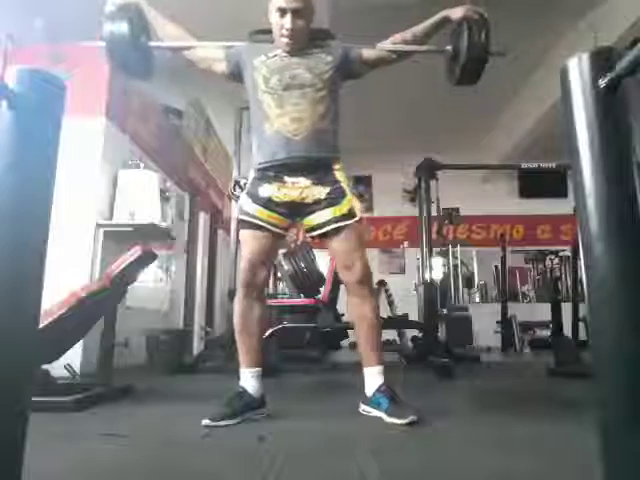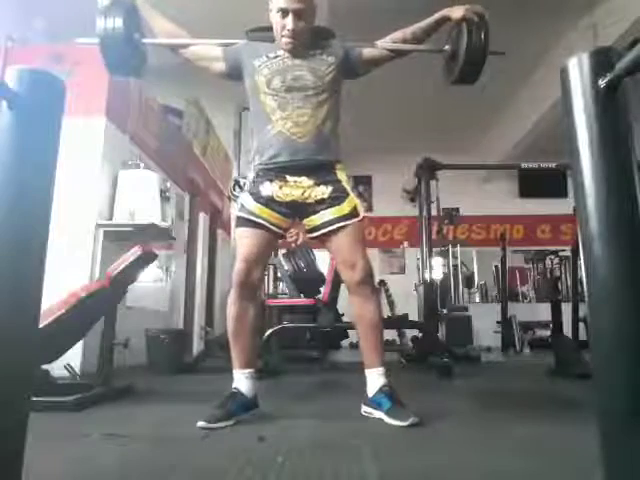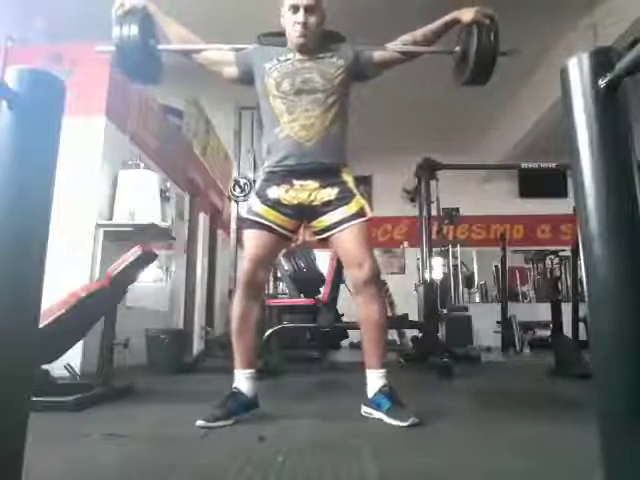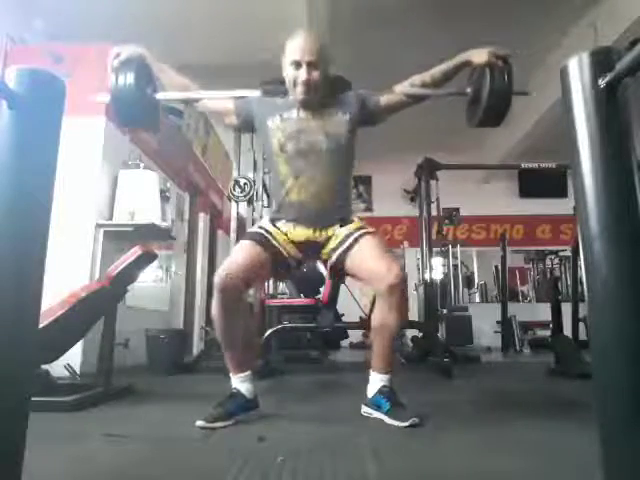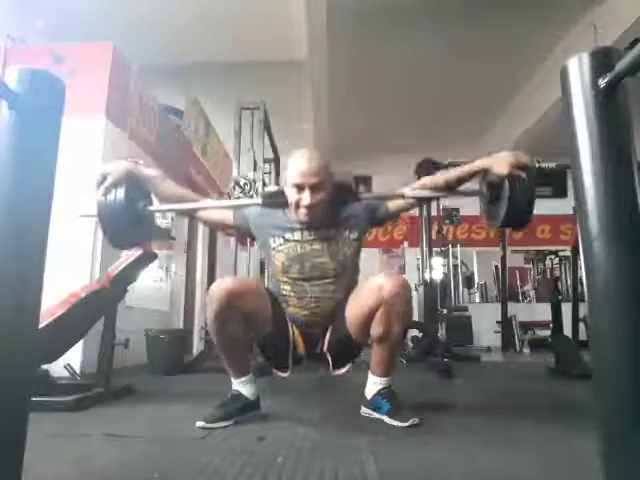
dt=1s
person 1, frame 1
left shoulder: (334, 55)
right shoulder: (248, 56)
left elbow: (392, 48)
right elbow: (192, 48)
left hip: (324, 178)
right hip: (268, 179)
left knee: (358, 278)
right knee: (249, 281)
left ankle: (376, 389)
right ankle: (250, 390)
person 1, frame 2
left shoulder: (335, 55)
right shoulder: (248, 55)
left elbow: (392, 45)
right elbow: (186, 46)
left hip: (325, 179)
right hip: (268, 179)
left knee: (359, 277)
right knee: (244, 278)
left ankle: (377, 390)
right ankle: (243, 390)
person 1, frame 3
left shoulder: (345, 58)
right shoulder: (259, 59)
left elbow: (402, 48)
right elbow: (199, 50)
left hip: (331, 181)
right hip: (277, 181)
left knee: (366, 276)
right knee: (249, 278)
left ankle: (377, 391)
right ankle: (243, 390)
person 1, frame 4
left shoulder: (350, 106)
right shoulder: (262, 109)
left elbow: (410, 89)
right elbow: (197, 97)
left wrist: (465, 59)
right wrist: (145, 58)
left hip: (338, 227)
right hip: (282, 227)
left knee: (391, 279)
right knee: (226, 280)
left ankle: (378, 392)
right ankle: (242, 391)
person 1, frame 5
left shoulder: (356, 214)
right shoulder: (262, 219)
left elbow: (422, 188)
right elbow: (194, 204)
left wrist: (486, 163)
right wrist: (135, 170)
left hip: (341, 327)
right hip: (283, 329)
left knee: (394, 288)
right knee: (223, 293)
left ankle: (378, 391)
right ankle: (243, 392)
